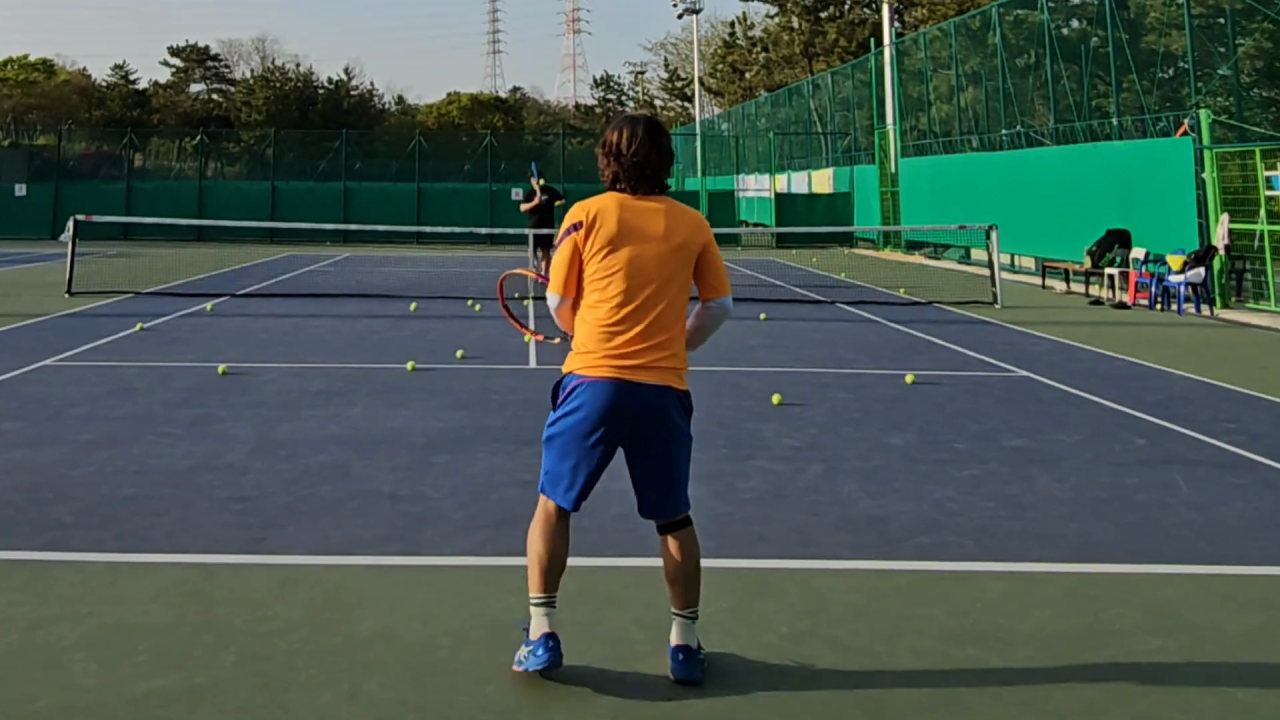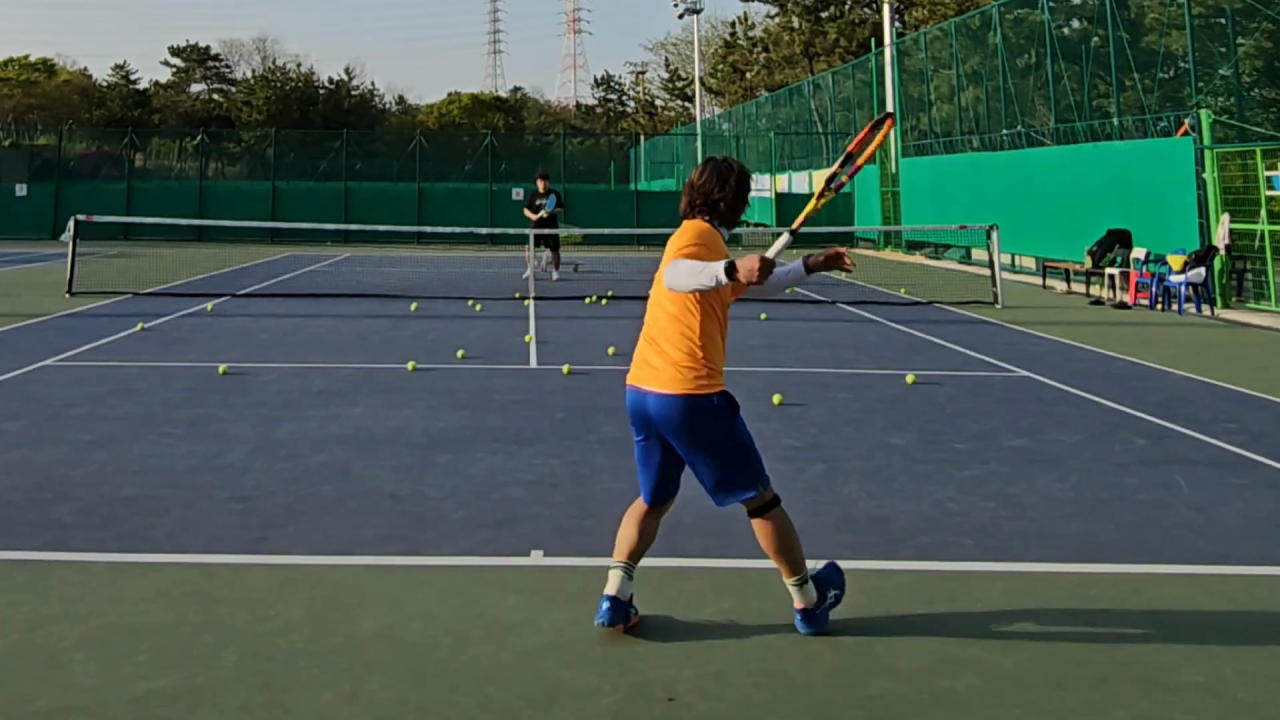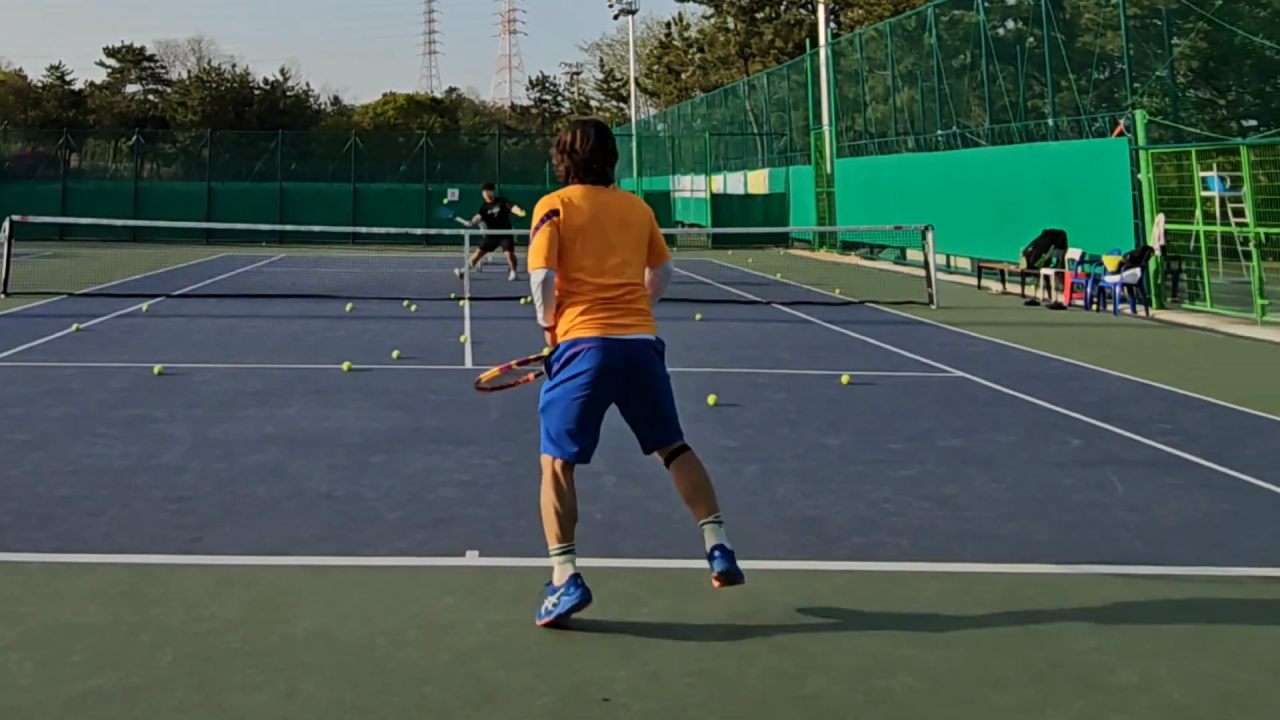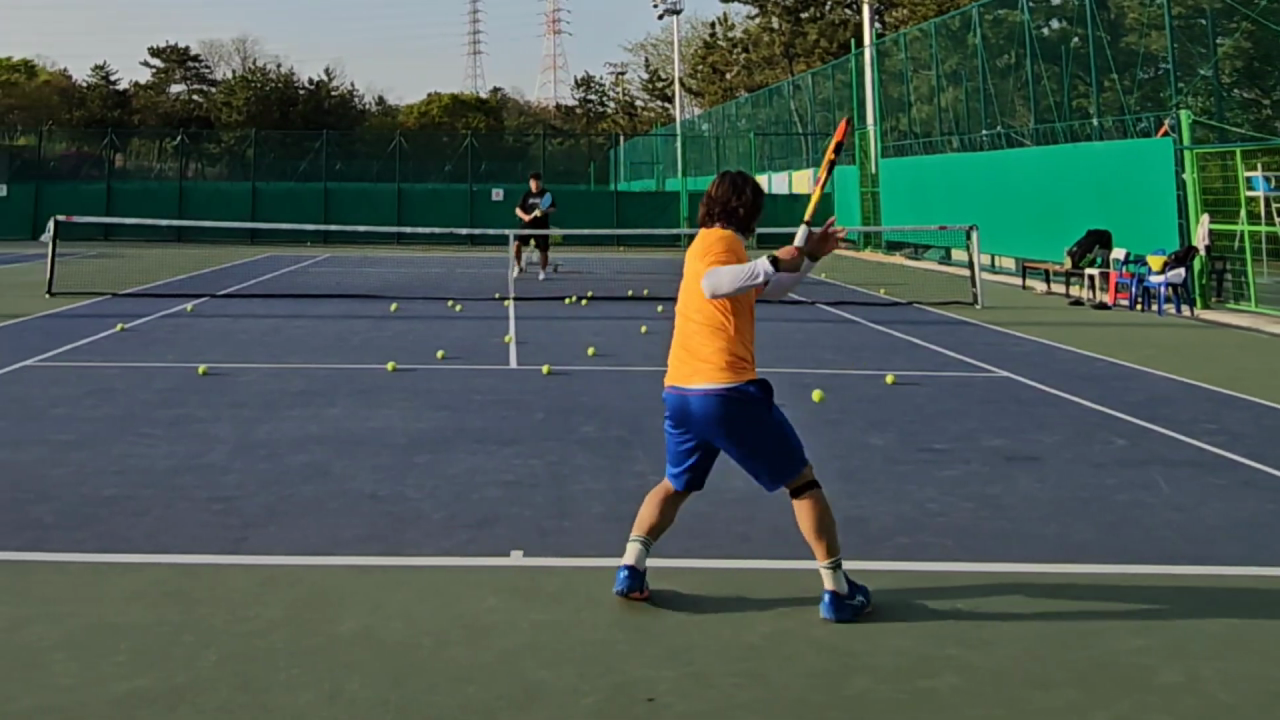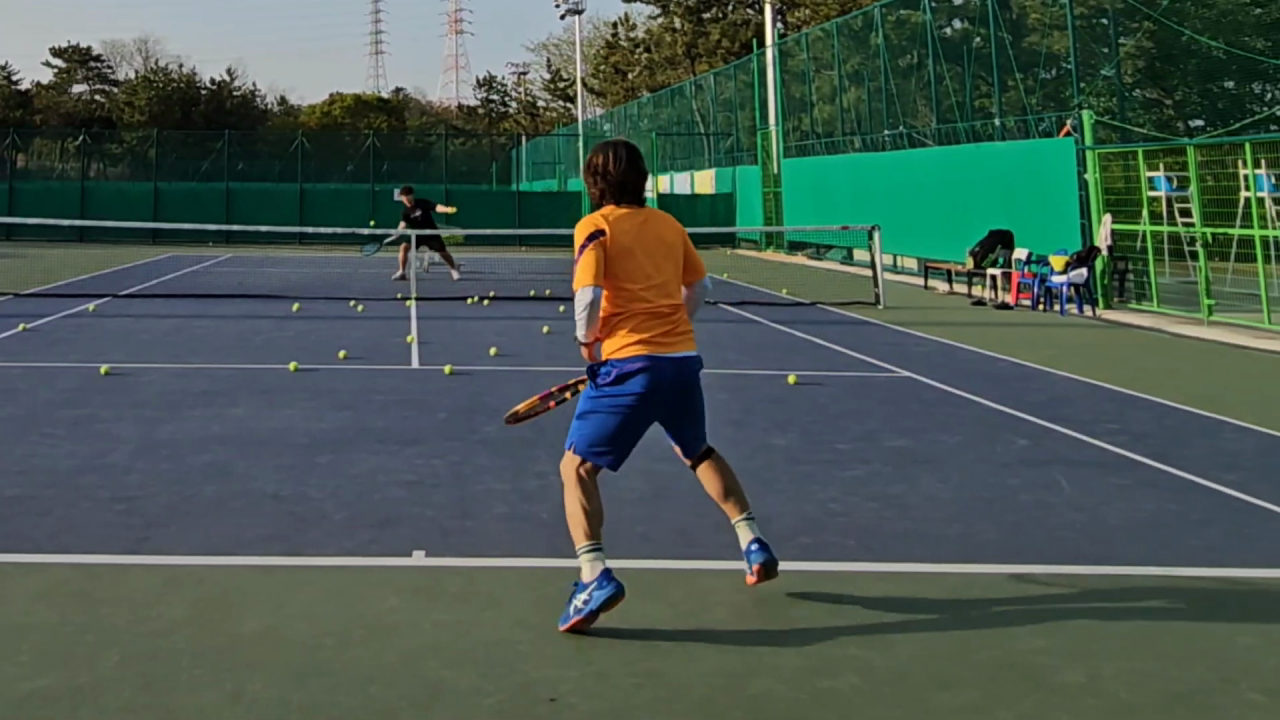
dt=1s
person 1, frame 1
left shoulder: (585, 215)
right shoulder: (692, 224)
left elbow: (560, 304)
right elbow: (720, 305)
left hip: (594, 381)
right hip: (664, 390)
left knee: (554, 504)
right knee: (674, 520)
left ankle: (542, 637)
right ankle: (685, 645)
person 1, frame 2
left shoulder: (698, 238)
right shoulder: (699, 235)
left elbow: (743, 288)
right elbow: (673, 276)
left wrist: (810, 266)
right wrist: (731, 268)
left hip: (642, 390)
right hip: (689, 395)
left knee: (652, 498)
right knee: (759, 500)
left ankle: (615, 596)
right ankle: (807, 600)
person 1, frame 3
left shoulder: (553, 206)
right shoulder: (637, 207)
left elbow: (542, 279)
right elbow: (662, 271)
left wrist: (547, 323)
left hip: (584, 346)
right hip: (640, 344)
left knee: (555, 465)
right knee: (674, 449)
left ankle: (565, 579)
right ankle: (718, 547)
person 1, frame 4
left shoulder: (704, 241)
right shoulder: (722, 239)
left elbow: (753, 292)
right elbow: (714, 284)
left wrist: (806, 257)
right wrist: (772, 264)
left hip: (680, 392)
right hip: (726, 391)
left knee: (674, 488)
right knee: (802, 481)
left ankle: (631, 566)
right ankle: (837, 590)
person 1, frame 5
left shoulder: (595, 226)
right shoulder: (668, 225)
left elbow: (588, 297)
right elbow: (700, 285)
left wrist: (586, 339)
left hip: (632, 366)
right hip: (683, 360)
left knee: (576, 468)
right knee: (697, 452)
left ankle: (595, 577)
right ankle: (753, 544)
